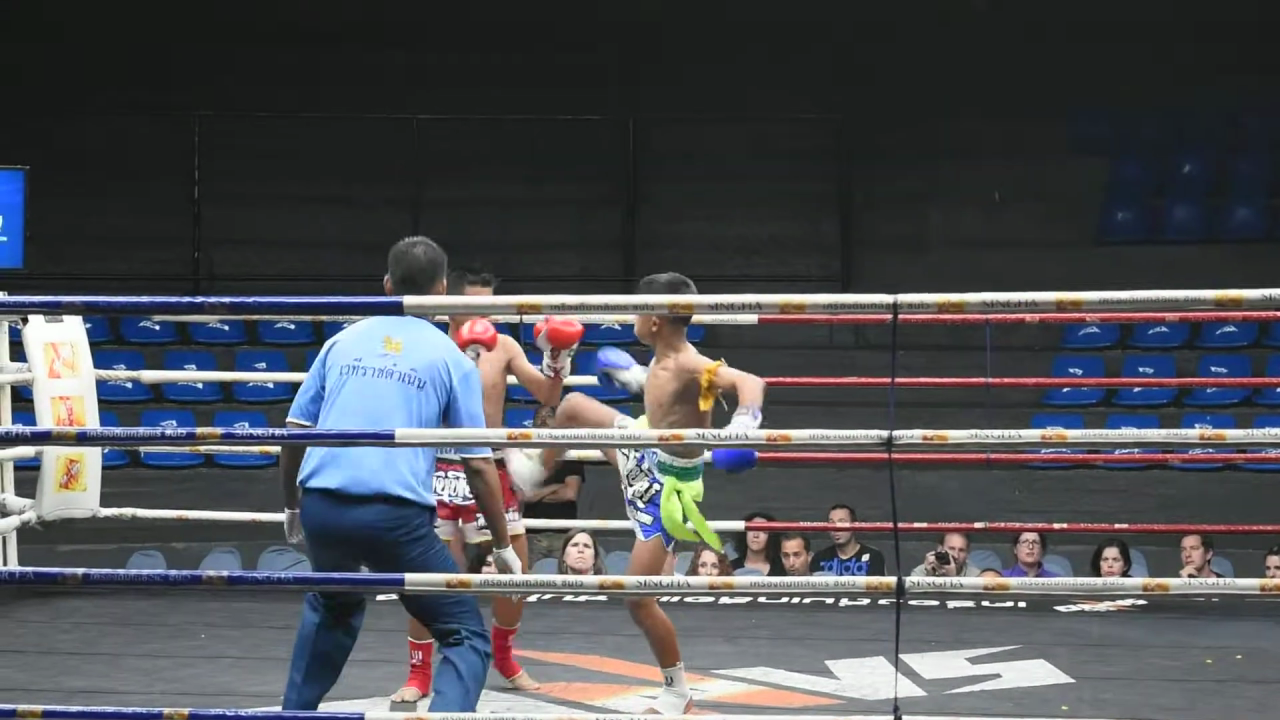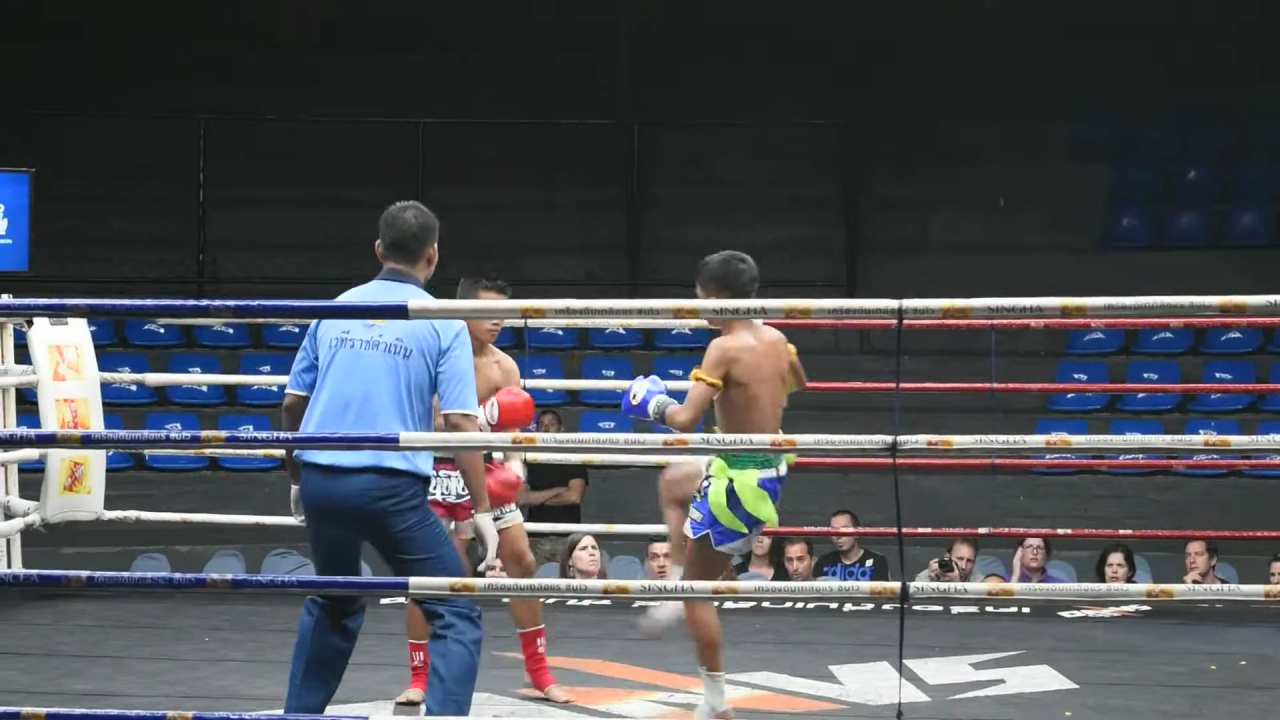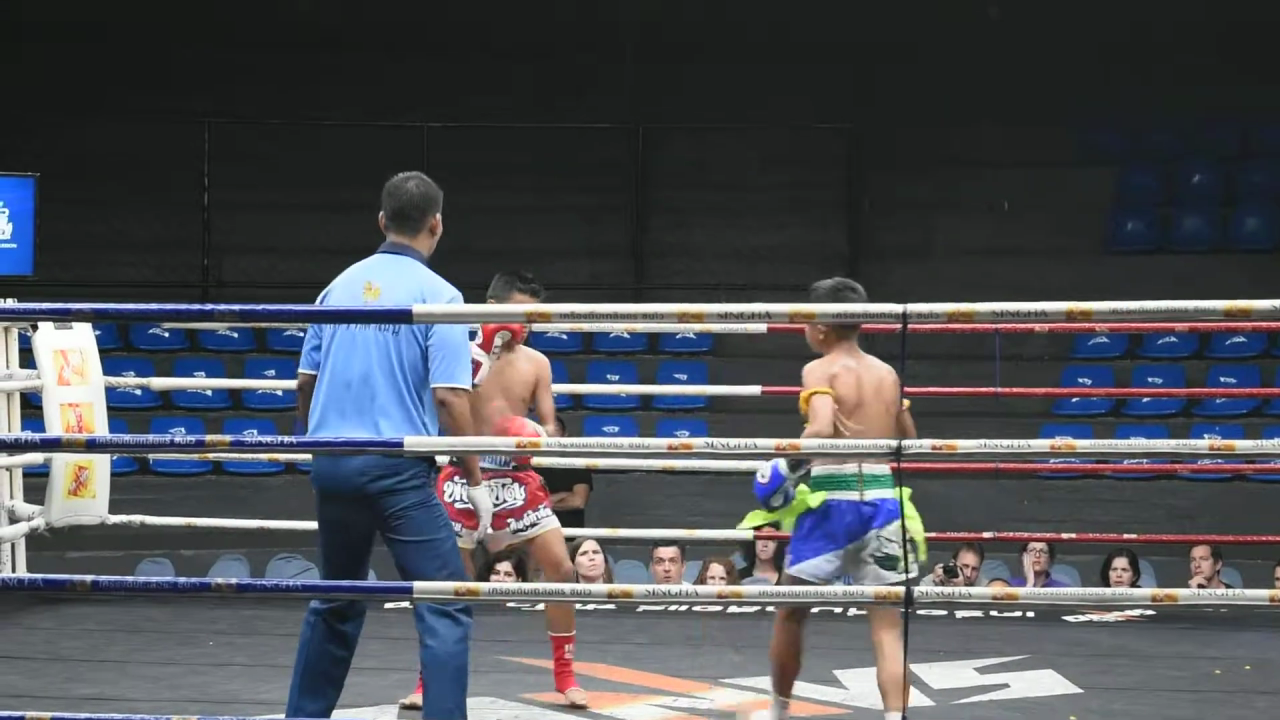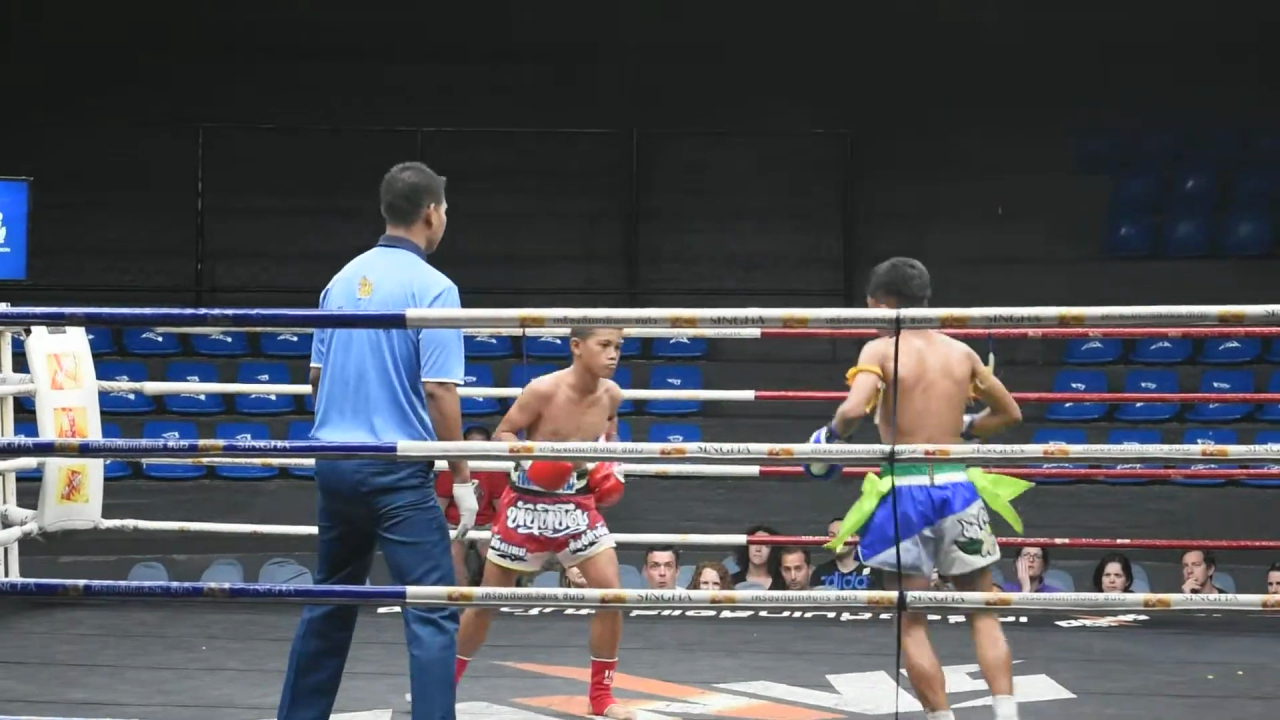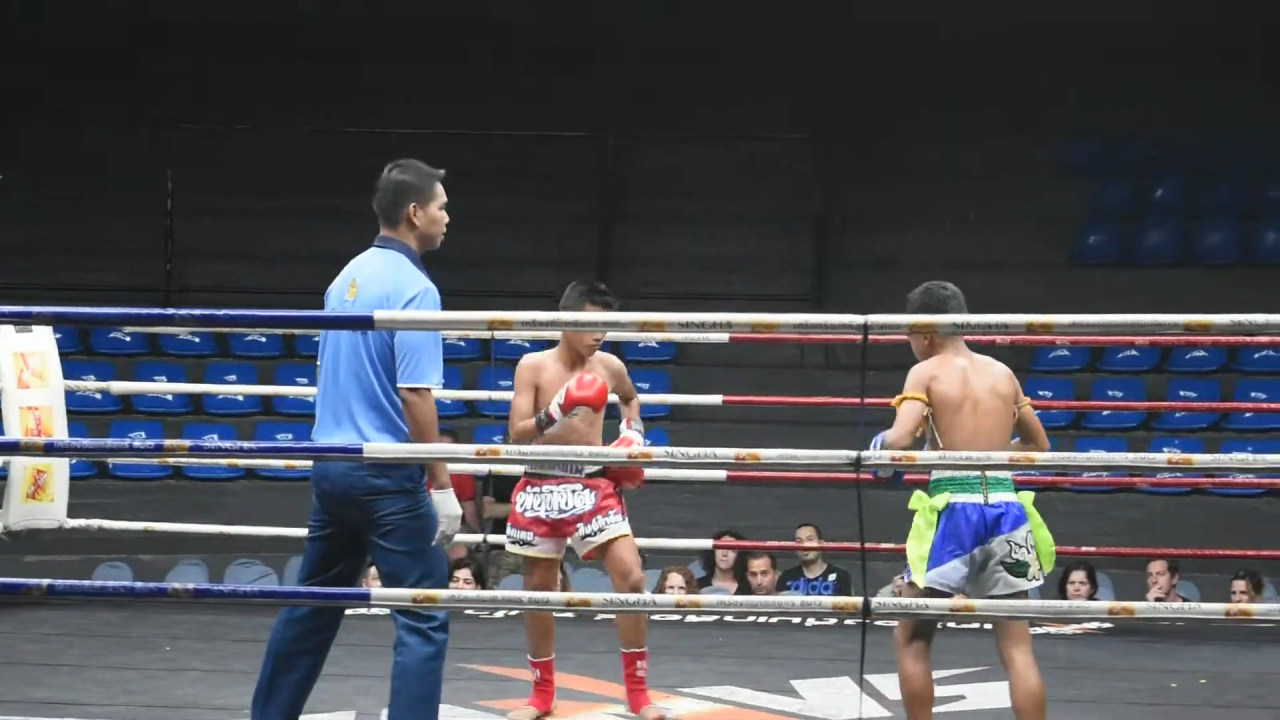
dt=0.3s
person 1, frame 1
left shoulder: (343, 340)
right shoulder: (452, 359)
left elbow: (294, 433)
right elbow: (478, 462)
left wrist: (293, 505)
right wrist: (503, 542)
left hip: (323, 507)
right hip: (395, 515)
left knee: (332, 605)
right knee: (466, 636)
left ankle: (296, 713)
person 1, frame 2
left shoulder: (334, 312)
right shoulder: (444, 326)
left elbow: (292, 406)
right elbow: (460, 425)
left wrist: (296, 479)
right wrist: (482, 512)
left hip: (322, 482)
right hip: (391, 488)
left knee: (333, 605)
right knee: (456, 618)
person 1, frame 3
left shoulder: (339, 285)
right shoulder: (438, 294)
left elbow: (306, 383)
right elbow: (449, 397)
right wrist: (474, 480)
left hip: (332, 466)
right hip: (398, 470)
left knee: (335, 601)
right knee: (444, 608)
person 1, frame 4
left shoulder: (342, 279)
right shoulder: (433, 287)
left elbow: (317, 376)
right elbow: (439, 392)
right wrist: (462, 478)
left hip: (335, 463)
right hip: (396, 470)
left knee: (329, 603)
right knee: (431, 612)
person 1, frame 5
left shoulder: (347, 276)
right shoulder: (414, 288)
right elbow: (416, 397)
right wrist: (441, 485)
left hip: (330, 464)
right hip: (386, 474)
left knee: (312, 603)
right knee: (423, 618)
person 2, frame 1
left shoulder: (690, 367)
right shoulder: (664, 359)
left elbow: (751, 384)
left wrist: (743, 426)
right wrist: (631, 375)
left hip: (668, 487)
right hip: (649, 453)
left knee: (639, 599)
right knee: (572, 405)
right ankle: (530, 469)
person 2, frame 2
left shoulder: (723, 348)
right shoulder: (775, 340)
left elbow: (686, 422)
right elbow: (801, 381)
left wrist: (655, 403)
left hip: (738, 480)
right hip: (765, 468)
left knee: (698, 591)
right knee: (673, 483)
right ankle: (677, 578)
person 2, frame 3
left shoulder: (821, 373)
right shoulder: (887, 373)
left elbow: (817, 434)
right elbow: (907, 442)
left wrist: (784, 472)
left hip: (833, 506)
right hip: (884, 505)
left knee: (789, 617)
right knee: (887, 632)
person 2, frame 4
left shoulder: (878, 351)
right shoulder: (961, 352)
left elbow: (855, 409)
right elbow: (1010, 413)
left wrist: (829, 439)
left hip: (906, 493)
right hip: (958, 489)
left knee: (912, 624)
right knee: (983, 617)
person 2, frame 5
left shoulder: (925, 373)
right shoulder: (1003, 374)
left elbow: (900, 438)
right elbow: (1039, 446)
left wrist: (881, 453)
left hip: (954, 510)
right hip: (1006, 507)
left knee: (911, 638)
right knee: (1016, 645)
person 3, frame 1
left shoulder: (504, 347)
left elbow: (550, 395)
left wrist: (558, 355)
right wrist: (463, 353)
left hip: (493, 474)
right hip: (445, 475)
left knee: (517, 569)
left ankle: (504, 656)
right ankle: (418, 674)
person 3, frame 2
left shoulder: (504, 366)
left elbow: (516, 428)
left wrist: (514, 470)
right wrist: (486, 415)
left hip: (484, 474)
right hip: (437, 475)
left knee: (522, 564)
left ankle: (540, 671)
right ankle: (419, 678)
person 3, frame 3
left shoulder: (538, 363)
right shoulder: (466, 351)
left elbow: (550, 427)
left wrist: (532, 436)
right wrist: (484, 346)
left hip: (518, 480)
right hip: (468, 478)
left knee: (561, 570)
left ankle: (566, 677)
right ankle: (429, 680)
person 3, frame 4
left shoulder: (611, 394)
right shoulder: (542, 390)
right elbow: (499, 438)
left wrist: (610, 463)
right wrist: (526, 460)
left hip: (578, 505)
right hip: (529, 504)
left knee: (609, 594)
person 3, frame 5
left shoulder: (611, 367)
right shoulder: (532, 366)
left elbow: (630, 400)
right elbow: (518, 434)
left wrist: (632, 436)
right wrist: (559, 408)
left hip: (595, 489)
right hip: (541, 488)
left knee: (631, 581)
right knee: (538, 595)
